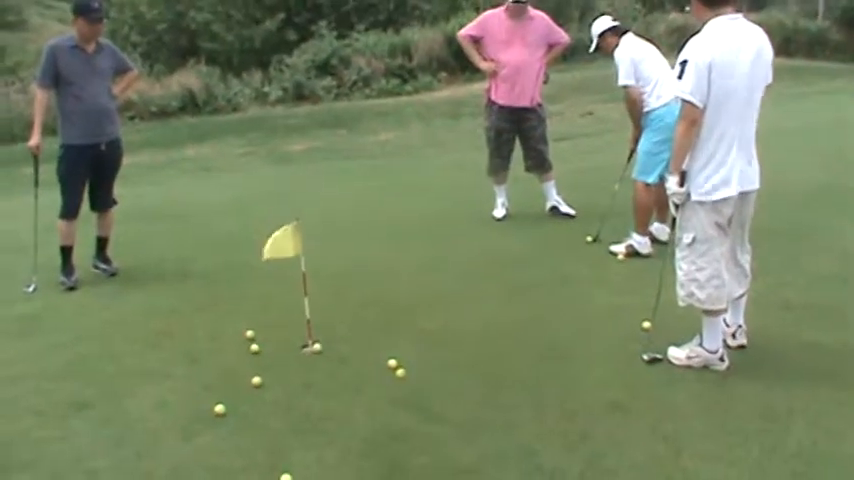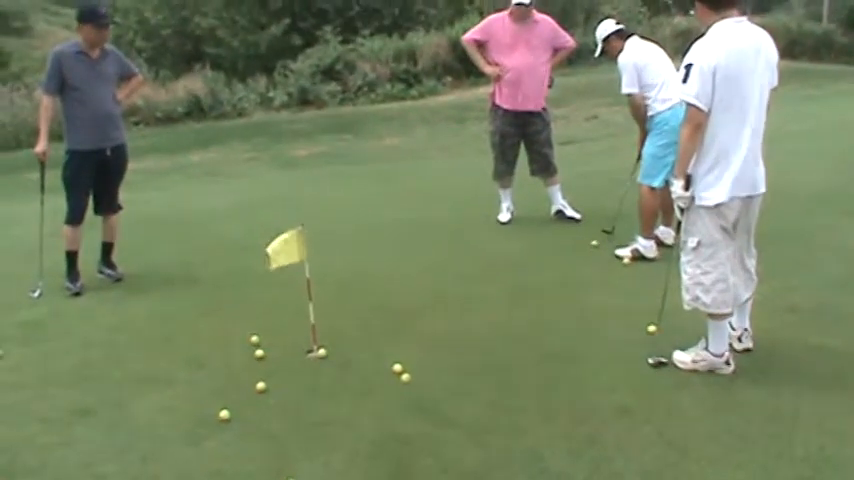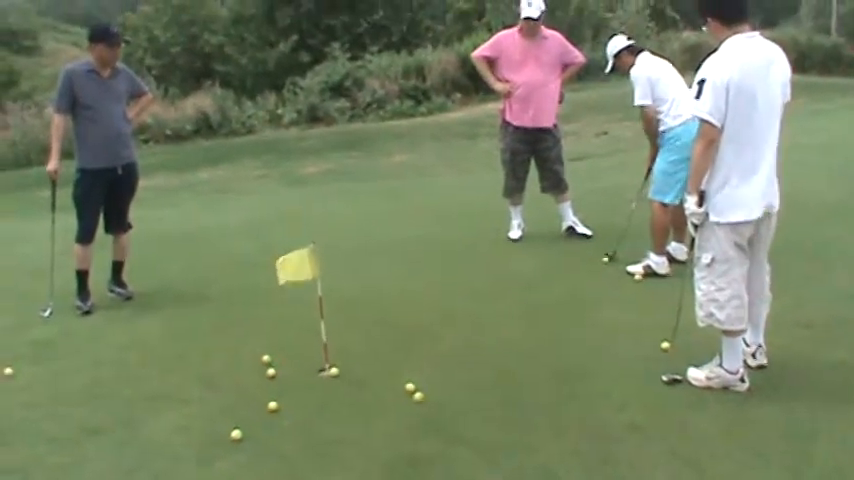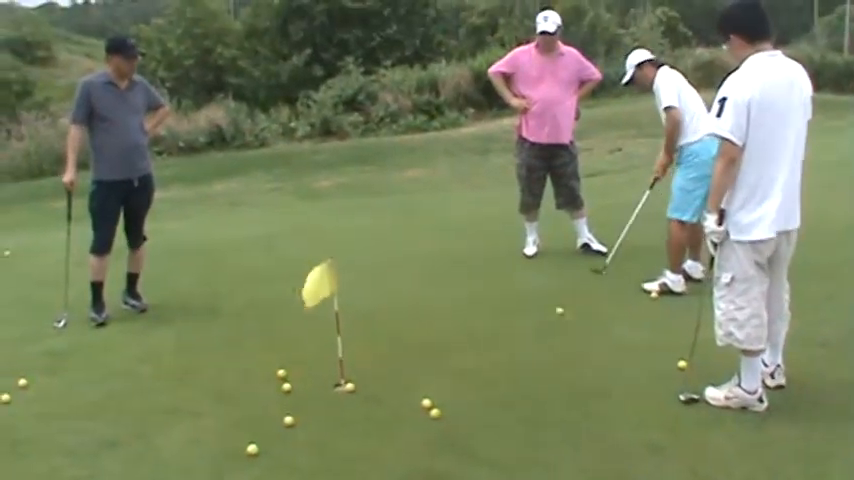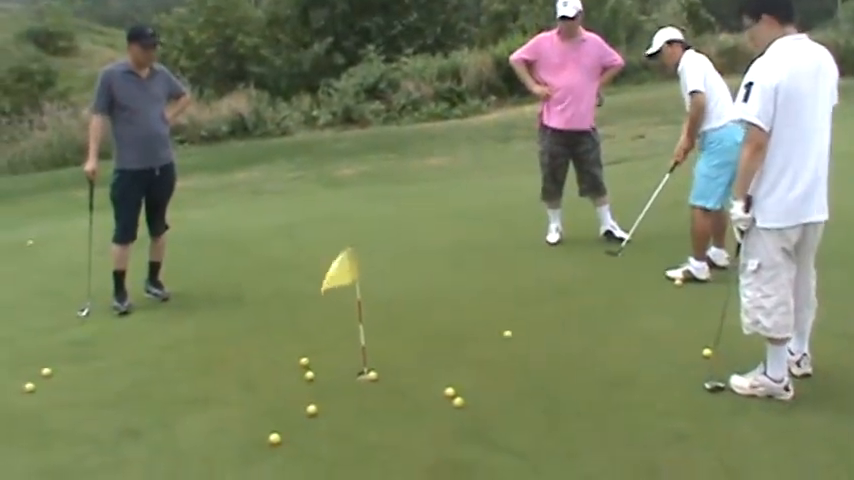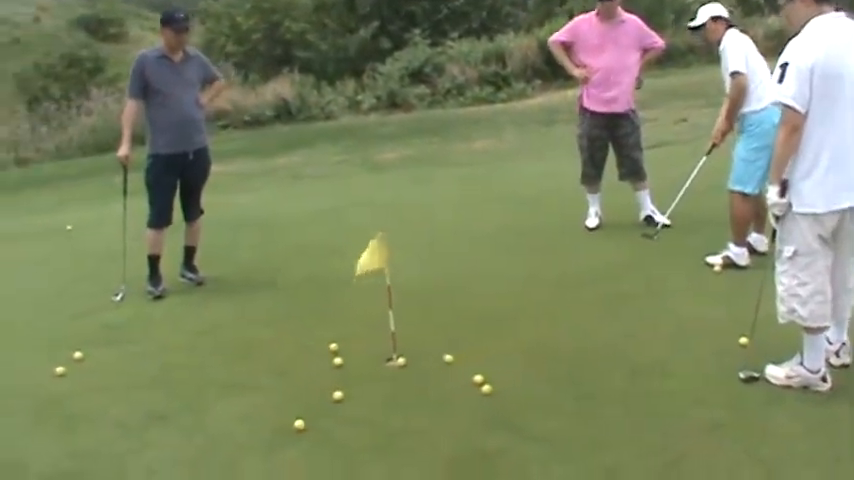
dt=0.4s
person 1, frame 1
left shoulder: (701, 46)
right shoulder: (760, 39)
left elbow: (690, 119)
right elbow: (757, 99)
left wrist: (674, 173)
left hip: (709, 176)
right hip: (745, 170)
left knee: (705, 261)
right knee: (736, 252)
left ankle: (711, 347)
right ankle: (734, 325)
person 1, frame 2
left shoulder: (706, 50)
right shoulder: (765, 42)
left elbow: (695, 122)
right elbow: (764, 103)
left wrist: (679, 177)
left hip: (714, 179)
right hip: (750, 172)
left knee: (710, 263)
right knee: (742, 255)
left ankle: (717, 351)
right ankle: (740, 328)
person 1, frame 3
left shoulder: (718, 66)
right shoulder: (777, 57)
left elbow: (708, 138)
right elbow: (775, 117)
left wrist: (692, 193)
left hip: (728, 195)
right hip: (765, 190)
left knee: (724, 281)
right knee: (756, 272)
left ankle: (731, 368)
right ankle: (754, 346)
person 1, frame 4
left shoulder: (740, 84)
right shoulder: (799, 75)
left elbow: (729, 157)
right elbow: (796, 137)
left wrist: (712, 212)
left hip: (749, 213)
right hip: (786, 208)
left knee: (743, 299)
right knee: (775, 290)
left ankle: (749, 388)
right ankle: (772, 365)
person 1, frame 5
left shoulder: (767, 68)
right shoulder: (825, 59)
left elbow: (756, 142)
right elbow: (820, 124)
left wrist: (739, 197)
left hip: (775, 200)
right hip: (813, 196)
left knee: (769, 286)
right knee: (802, 278)
left ankle: (776, 376)
right ankle: (799, 353)
person 1, frame 6
left shoulder: (803, 47)
left elbow: (791, 125)
left wrist: (775, 183)
left hip: (813, 185)
left knee: (806, 275)
left ankle: (812, 367)
person 2, frame 1
left shoulder: (108, 50)
right shoulder: (56, 49)
left elbow: (132, 72)
right elbow: (43, 91)
left wrist: (116, 92)
right wrist: (37, 132)
left hip: (109, 140)
right hip: (75, 143)
left knee: (105, 202)
right knee: (70, 207)
left ankle: (101, 255)
right ankle: (67, 266)
person 2, frame 2
left shoulder: (113, 55)
right shoulder: (61, 56)
left elbow: (136, 77)
right elbow: (48, 97)
left wrist: (120, 97)
right wrist: (43, 138)
left hip: (114, 144)
right hip: (80, 148)
left knee: (109, 207)
right knee: (76, 212)
left ankle: (106, 261)
right ankle: (72, 272)
person 2, frame 3
left shoulder: (123, 73)
right shoulder: (72, 75)
left elbow: (146, 95)
right elbow: (60, 116)
left wrist: (131, 115)
right wrist: (54, 157)
left hip: (125, 163)
right hip: (91, 166)
left knee: (120, 225)
right knee: (86, 230)
left ankle: (117, 279)
right ankle: (82, 290)
person 2, frame 4
left shoulder: (141, 86)
right shoulder: (90, 86)
left elbow: (163, 108)
right elbow: (77, 127)
left wrist: (148, 127)
right wrist: (71, 168)
left hip: (141, 175)
right hip: (107, 178)
left knee: (137, 238)
right knee: (101, 242)
left ankle: (131, 291)
right ankle: (97, 302)
person 2, frame 5
left shoulder: (162, 74)
right shoulder: (111, 76)
left elbow: (184, 96)
right elbow: (99, 117)
left wrist: (170, 115)
right wrist: (92, 157)
left hip: (163, 165)
right hip: (129, 168)
left knee: (158, 227)
right knee: (124, 231)
left ankle: (153, 280)
right ankle: (119, 291)
person 2, frame 6
left shoulder: (196, 60)
right shoulder: (145, 61)
left elbow: (219, 81)
right elbow: (133, 102)
left wrist: (205, 99)
right wrist: (126, 143)
left hip: (197, 150)
right hip: (163, 153)
left knee: (193, 212)
right knee: (158, 217)
left ankle: (188, 265)
right ankle: (154, 275)
person 3, frame 1
left shoulder: (623, 51)
right shoulder: (640, 44)
left elbow: (633, 96)
left wrist: (636, 130)
right wrist: (640, 129)
left hip: (661, 115)
right hip: (675, 110)
left knee: (644, 180)
right knee: (660, 175)
left ankle: (640, 241)
right ankle: (660, 228)
person 3, frame 2
left shoulder: (626, 56)
right shoulder: (648, 46)
left elbow: (636, 101)
left wrist: (643, 132)
right wrist: (647, 131)
left hip: (667, 119)
right hip: (681, 113)
left knee: (649, 183)
right knee: (665, 178)
left ankle: (646, 244)
right ankle: (665, 232)
person 3, frame 3
left shoulder: (639, 70)
right shoulder: (657, 62)
left elbow: (649, 114)
left wrist: (653, 148)
right wrist: (657, 146)
left hip: (678, 135)
right hip: (692, 130)
left knee: (660, 199)
right knee: (676, 195)
left ankle: (658, 260)
right ankle: (678, 248)
person 3, frame 4
left shoulder: (664, 79)
right shoulder: (670, 79)
left elbow: (674, 117)
left wrist: (667, 155)
right wrist: (663, 157)
left hip: (697, 152)
right hip: (705, 149)
left knee: (678, 217)
right knee: (691, 214)
left ankle: (673, 278)
right ankle: (693, 266)
person 3, frame 5
left shoulder: (690, 62)
right shoulder: (693, 64)
left elbow: (699, 102)
right elbow: (694, 111)
left wrist: (689, 139)
right wrist: (683, 141)
left hip: (720, 138)
right hip: (728, 136)
left knee: (701, 204)
right knee: (715, 201)
left ankle: (697, 266)
right ankle: (717, 253)
person 3, frame 6
left shoulder: (733, 41)
right shoulder: (733, 43)
left elbow: (740, 84)
right elbow: (733, 92)
left wrist: (729, 122)
right wrist: (721, 123)
left hip: (759, 120)
right hip: (765, 118)
left knee: (741, 189)
right knee: (754, 185)
left ankle: (737, 251)
right ankle: (758, 238)
person 4, frame 1
left shoulder: (541, 21)
right shoulder: (490, 19)
left elbow: (563, 40)
right elbow: (464, 36)
left wrist: (544, 61)
right wrist: (481, 63)
left hip: (531, 102)
right hip: (500, 102)
left knee: (540, 155)
right knee: (498, 156)
left ankle: (553, 201)
right ankle: (500, 201)
person 4, frame 2
left shoulder: (546, 24)
right shoulder: (494, 23)
left elbow: (568, 45)
right elbow: (468, 40)
left wrist: (549, 65)
right wrist: (485, 66)
left hip: (535, 105)
right hip: (504, 105)
left knee: (545, 159)
right knee: (503, 160)
left ankle: (558, 205)
right ankle: (506, 205)
person 4, frame 3
left shoulder: (556, 41)
right shoulder: (504, 39)
left elbow: (578, 60)
right elbow: (478, 56)
left wrist: (559, 80)
right wrist: (495, 83)
left hip: (546, 121)
right hip: (514, 122)
left knee: (556, 175)
right knee: (514, 177)
left ankle: (569, 221)
right ankle: (516, 222)
person 4, frame 4
left shoulder: (572, 57)
right shoulder: (521, 55)
left elbow: (595, 77)
right elbow: (494, 72)
left wrist: (576, 97)
right wrist: (511, 99)
left hip: (562, 137)
right hip: (531, 137)
left knee: (571, 192)
right knee: (530, 193)
left ankle: (584, 237)
right ankle: (531, 238)
person 4, frame 5
left shoulder: (595, 43)
right shoulder: (543, 42)
left elbow: (617, 63)
right elbow: (516, 59)
left wrist: (598, 83)
right wrist: (533, 86)
left hip: (584, 125)
right hip: (553, 125)
left knee: (594, 179)
right knee: (552, 180)
left ankle: (607, 224)
right ankle: (554, 226)
person 4, frame 6
left shoulder: (634, 24)
right shoulder: (581, 24)
left elbow: (657, 45)
right elbow: (555, 41)
left wrist: (638, 67)
right wrist: (573, 70)
left hip: (624, 107)
right hip: (592, 107)
left knee: (634, 163)
right knee: (591, 165)
left ankle: (647, 210)
right ankle: (594, 210)
